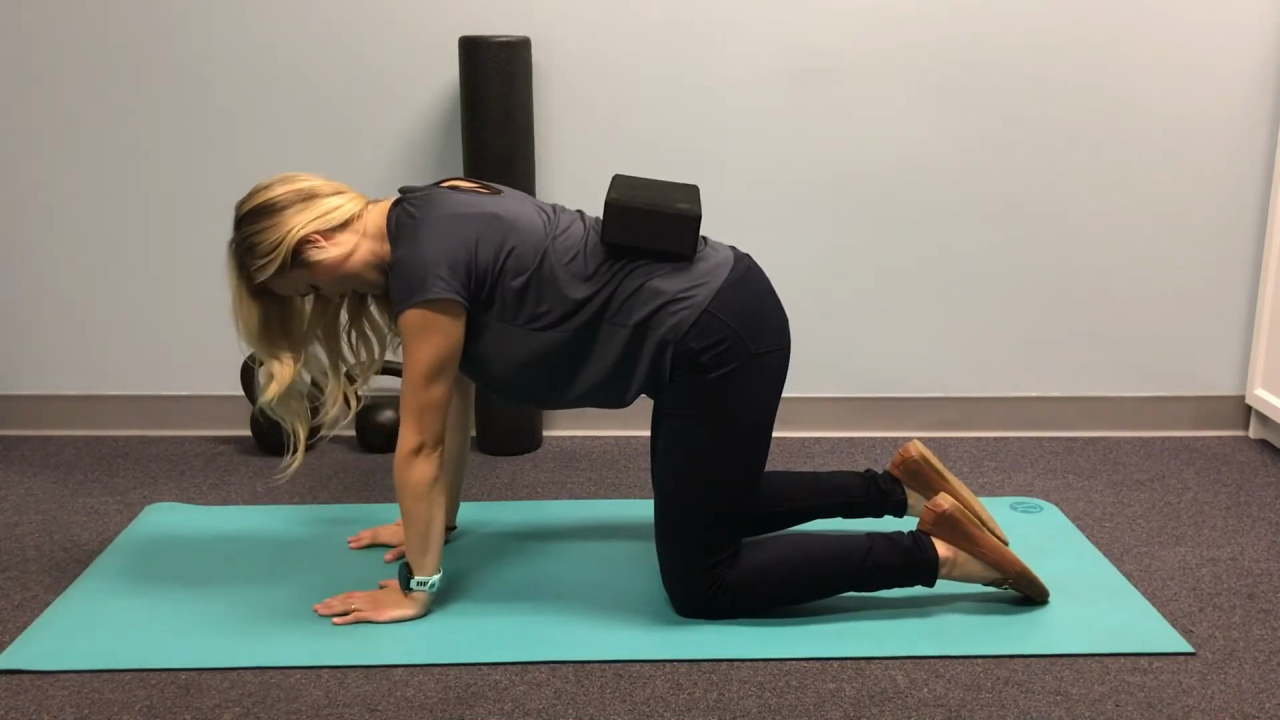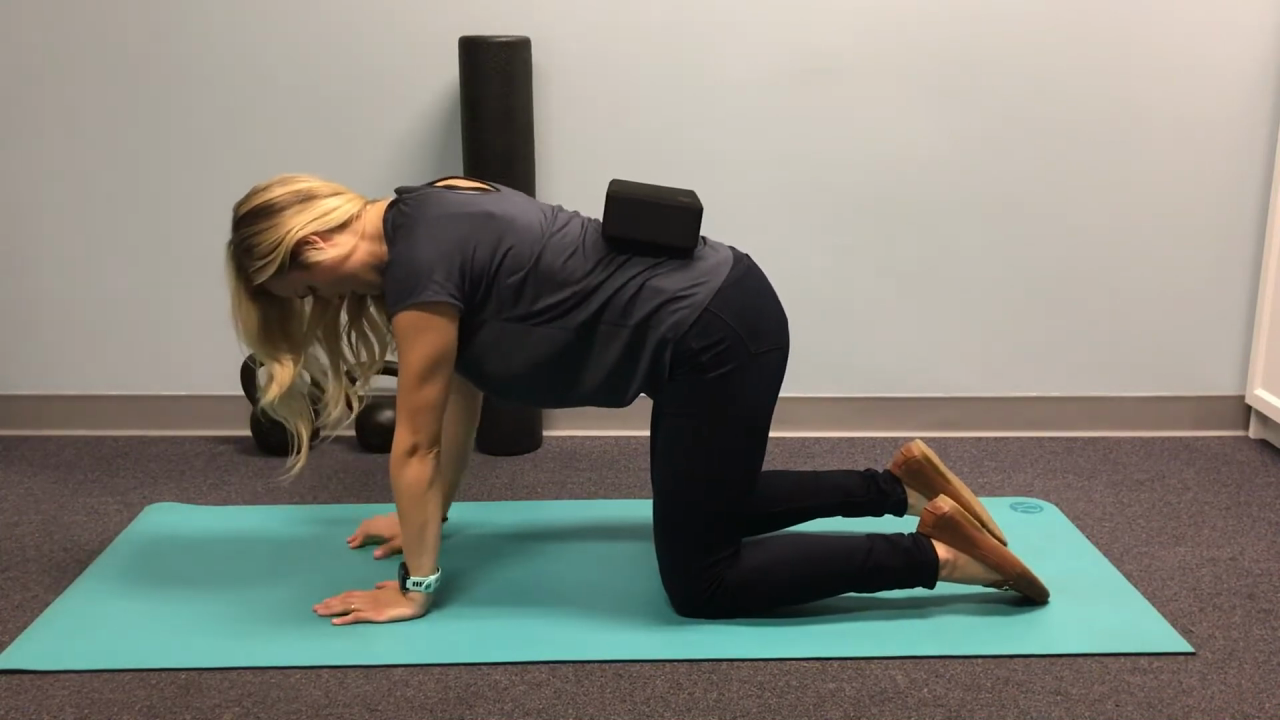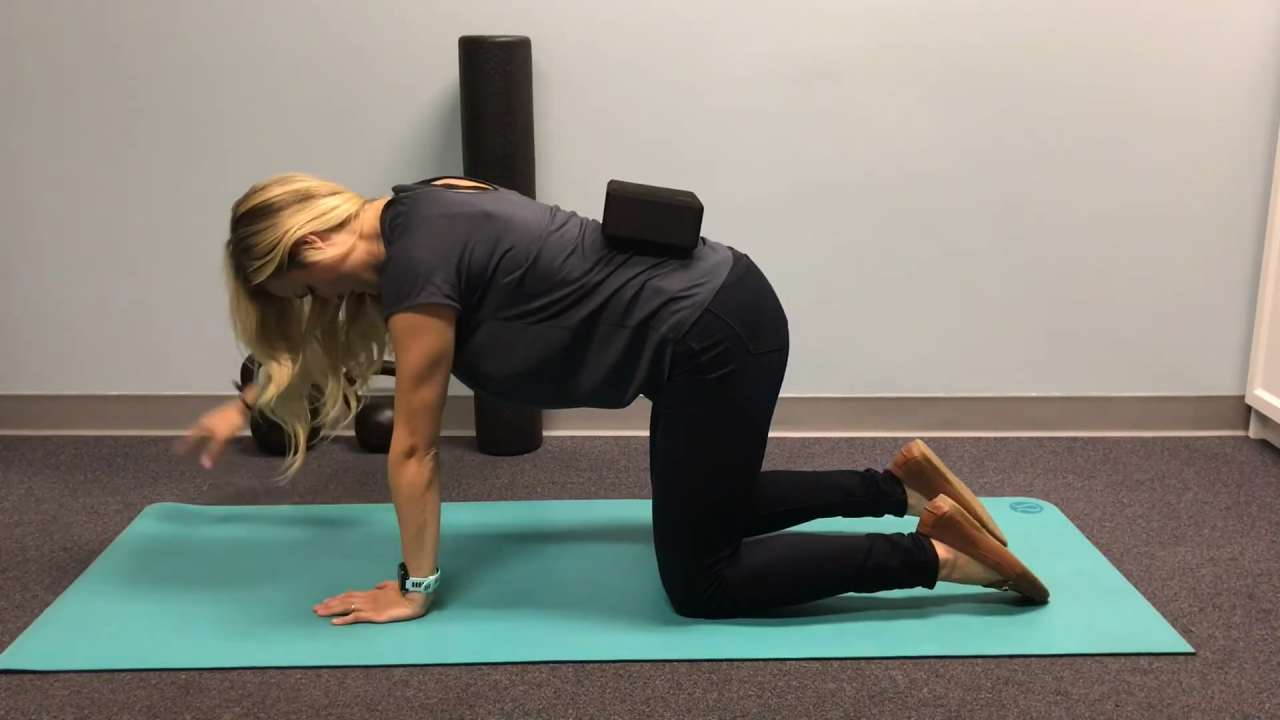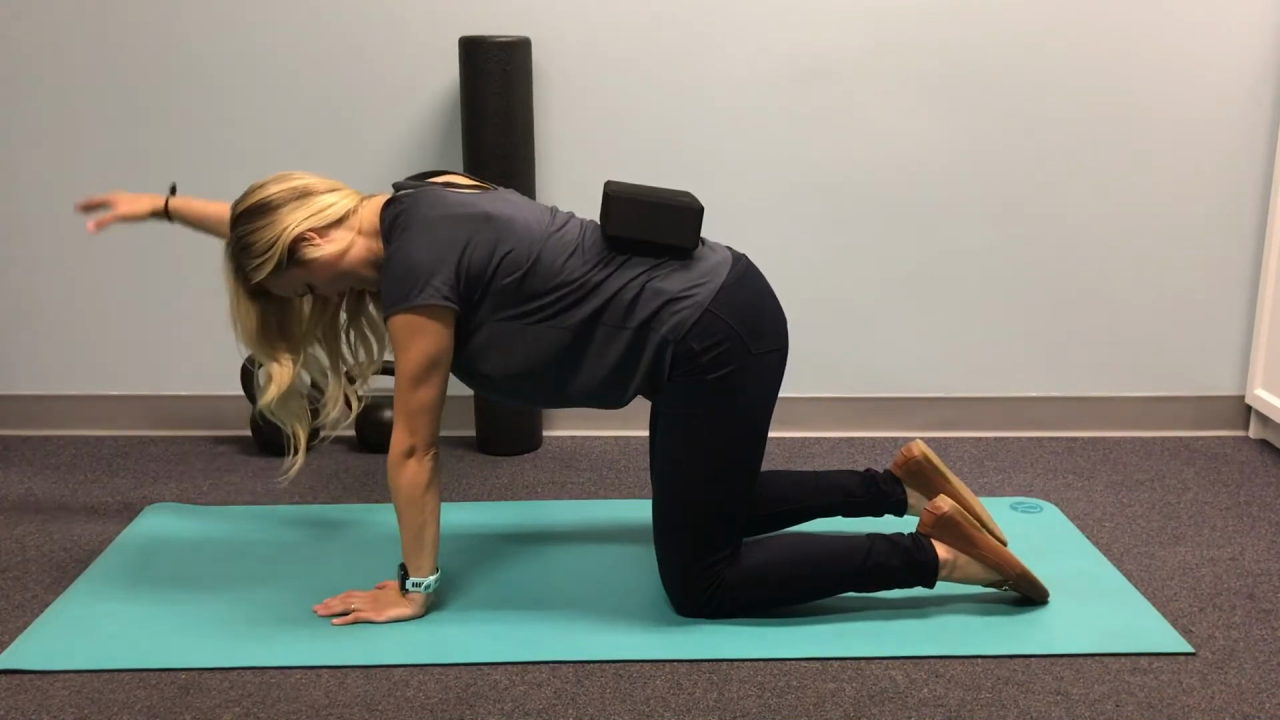
dt=0.5s
person 1, frame 1
left shoulder: (423, 261)
right shoulder: (426, 217)
left elbow: (420, 440)
right elbow: (452, 402)
left wrist: (417, 584)
right wrist: (437, 522)
left hip: (717, 337)
right hip: (719, 311)
left knee: (701, 580)
right knee: (713, 506)
left ankle: (940, 551)
right ankle: (899, 487)
person 1, frame 2
left shoulder: (418, 262)
right shoulder: (423, 216)
left elbow: (415, 441)
right elbow: (459, 396)
left wrist: (415, 584)
right wrist: (427, 517)
left hip: (713, 337)
right hip: (722, 306)
left knee: (700, 580)
right knee: (713, 504)
left ankle: (939, 554)
right ankle: (899, 485)
person 1, frame 3
left shoulder: (414, 262)
right shoulder: (415, 215)
left elbow: (414, 446)
right elbow: (344, 334)
left wrist: (413, 587)
right wrist: (244, 404)
left hip: (712, 341)
right hip: (724, 308)
left knee: (701, 580)
right knee: (715, 505)
left ankle: (939, 552)
right ankle: (900, 483)
person 1, frame 4
left shoulder: (415, 264)
right shoulder: (409, 211)
left elbow: (414, 447)
right elbow: (270, 226)
left wrist: (414, 586)
right wrist: (163, 203)
left hip: (712, 342)
right hip: (722, 307)
left knee: (701, 580)
right knee: (711, 505)
left ankle: (934, 553)
right ankle: (899, 484)
